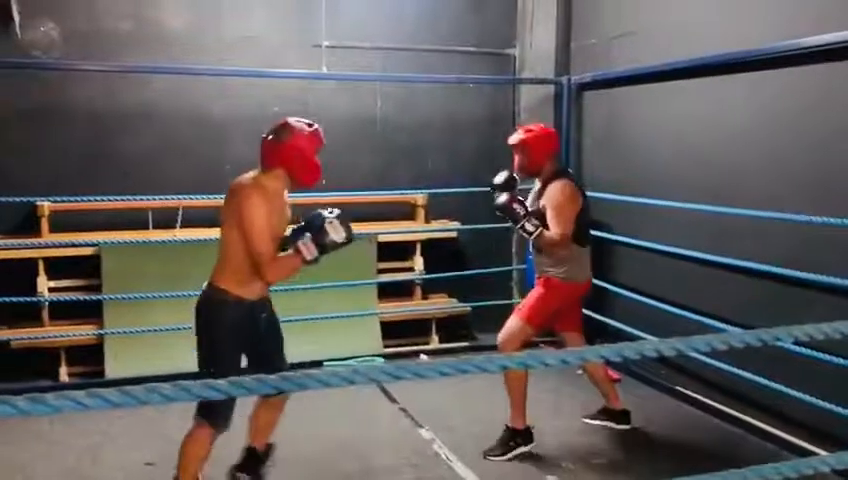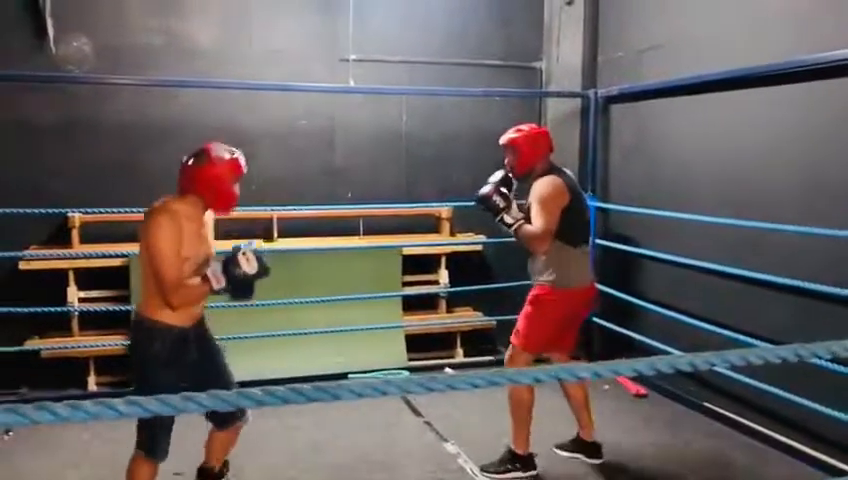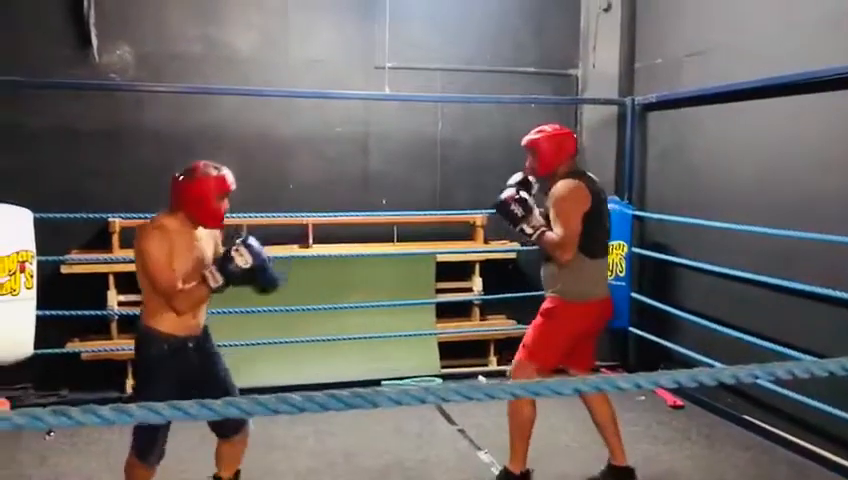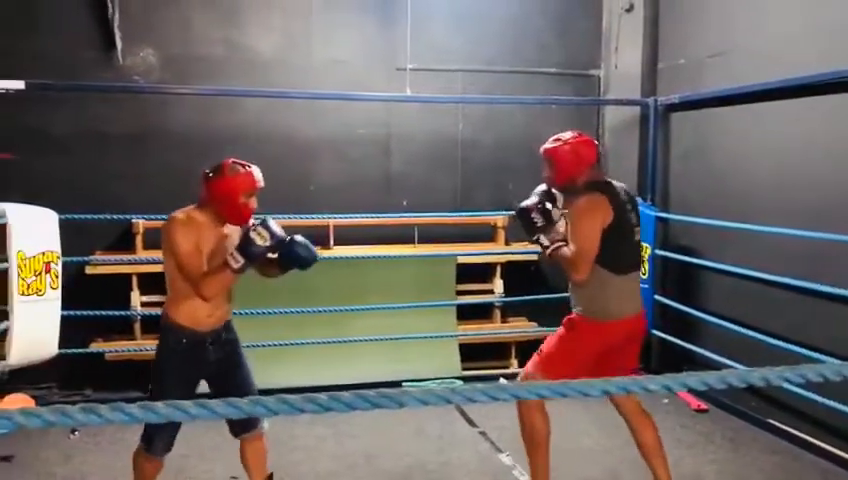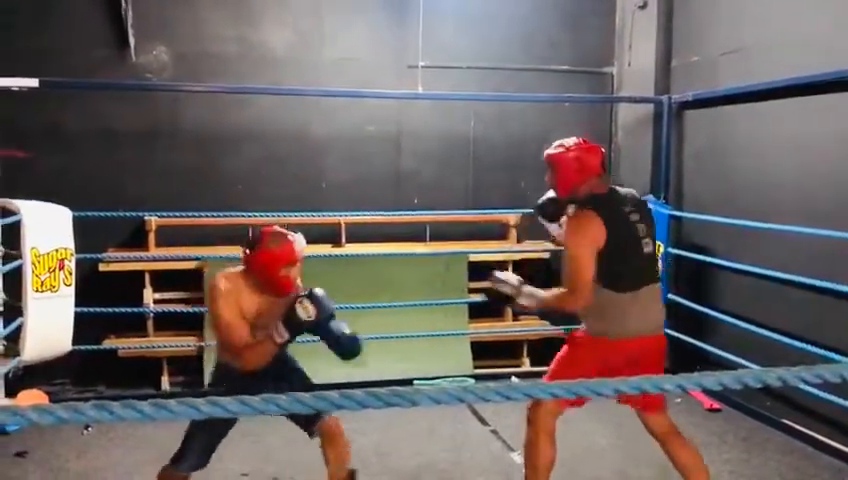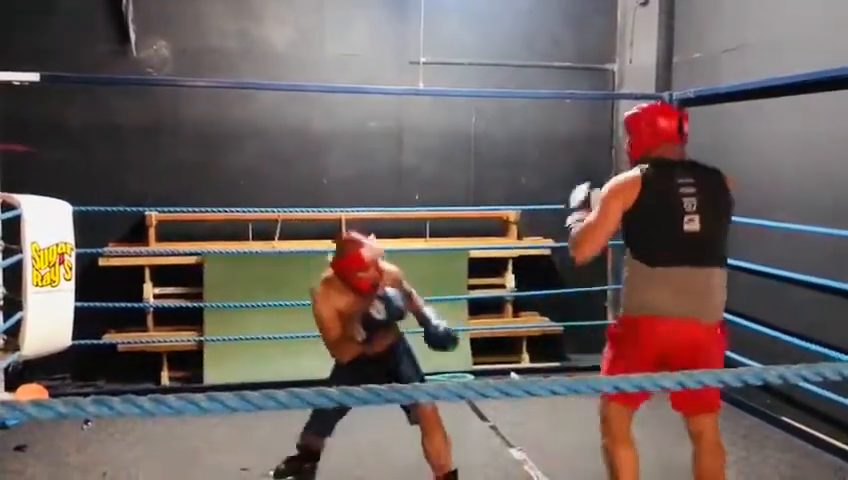
dt=0.7s
person 1, frame 1
left shoulder: (560, 190)
right shoulder: (545, 183)
left elbow: (559, 243)
right elbow: (541, 223)
left wrist: (522, 219)
right wrist: (511, 200)
left hip: (563, 280)
right hip: (564, 279)
left knee: (508, 340)
right knee: (575, 343)
left ankle: (518, 430)
right ankle: (615, 408)
person 1, frame 2
left shoulder: (547, 185)
right shoulder: (560, 179)
left elbow: (540, 241)
left wrist: (504, 211)
right wrist: (509, 205)
left hip: (557, 290)
right hip: (579, 287)
left knee: (516, 362)
right knee: (559, 360)
right ankle: (587, 441)
person 1, frame 3
left shoulder: (568, 189)
right shoulder: (585, 185)
left elbow: (564, 251)
left wrist: (527, 221)
right wrist: (530, 210)
left hip: (570, 305)
right hip: (593, 302)
left knee: (519, 378)
person 1, frame 4
left shoulder: (587, 203)
right shoulder: (621, 194)
left elbow: (578, 269)
left wrist: (545, 234)
right wrist: (557, 218)
left hip: (597, 322)
right hip: (630, 318)
right knee: (627, 402)
person 1, frame 5
left shoulder: (583, 220)
right shoulder: (634, 203)
left elbow: (577, 299)
left wrist: (521, 291)
left hip: (606, 341)
right hip: (651, 336)
left knee: (541, 414)
right knee: (660, 425)
person 1, frame 6
left shoulder: (629, 184)
right shoulder: (720, 184)
left elbow: (582, 251)
left wrist: (579, 208)
left hip: (644, 322)
right hip: (704, 327)
left knee: (615, 422)
right knee: (704, 430)
person 2, frame 1
left shoulder: (279, 191)
right shoulder: (251, 194)
right elbow: (269, 270)
left wrist: (307, 232)
right wrist: (314, 245)
left hip: (257, 307)
right hip: (224, 309)
left knee: (276, 392)
right knee: (215, 417)
person 2, frame 2
left shoulder: (204, 214)
right shoulder: (163, 220)
right elbow: (174, 295)
left wrist: (230, 272)
right wrist: (224, 276)
left hip: (196, 333)
right hip: (157, 340)
left knee: (232, 417)
right knee: (153, 447)
person 2, frame 3
left shoulder: (209, 230)
right shoulder: (153, 235)
right elbow: (177, 301)
left wrist: (249, 273)
right wrist: (223, 272)
left hip: (200, 344)
right hip: (160, 349)
left knee: (236, 427)
right knee: (148, 449)
person 2, frame 4
left shoulder: (238, 225)
right shoulder: (181, 226)
left elbow: (266, 267)
right elbow: (205, 288)
left wrist: (289, 253)
right wrist: (243, 254)
left hip: (223, 338)
right hip: (181, 342)
left knee: (251, 427)
right knee: (156, 441)
person 2, frame 5
left shoulder: (288, 284)
right shoulder: (224, 289)
left elbow: (315, 316)
right elbow: (246, 357)
left wrist: (333, 328)
right wrist: (288, 327)
left hip: (278, 369)
right hip: (234, 378)
left knee: (330, 427)
person 2, frame 6
left shoulder: (388, 274)
right shoulder: (325, 292)
left elbow: (409, 294)
right elbow: (340, 353)
left wrist: (430, 319)
right wrist: (367, 326)
left hip: (393, 352)
right hip: (353, 361)
left knee: (427, 413)
right knee: (316, 429)
right ankle: (307, 459)
